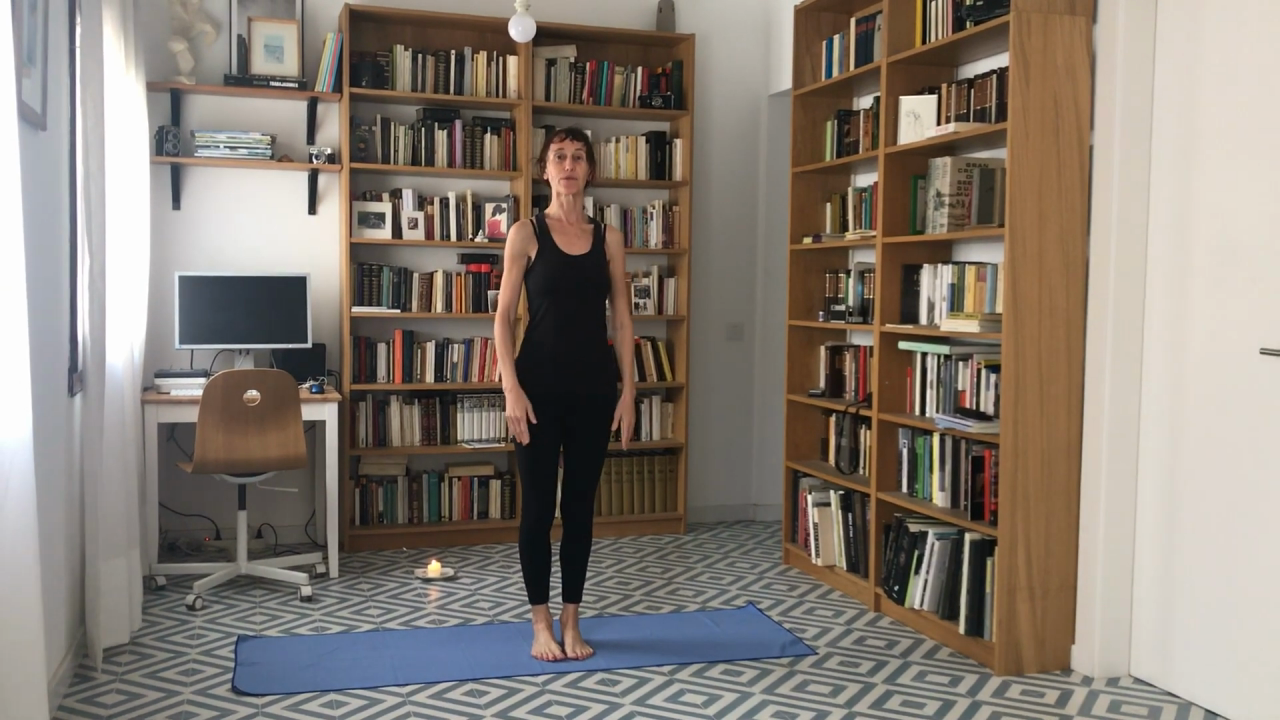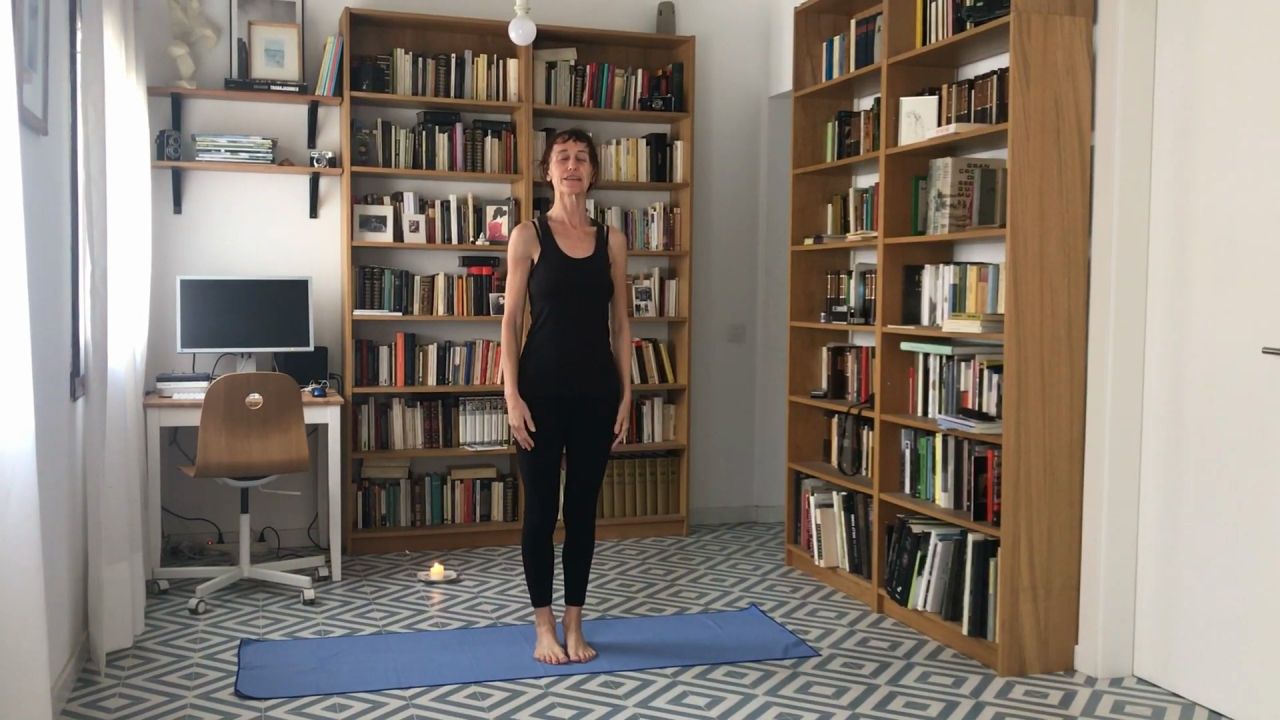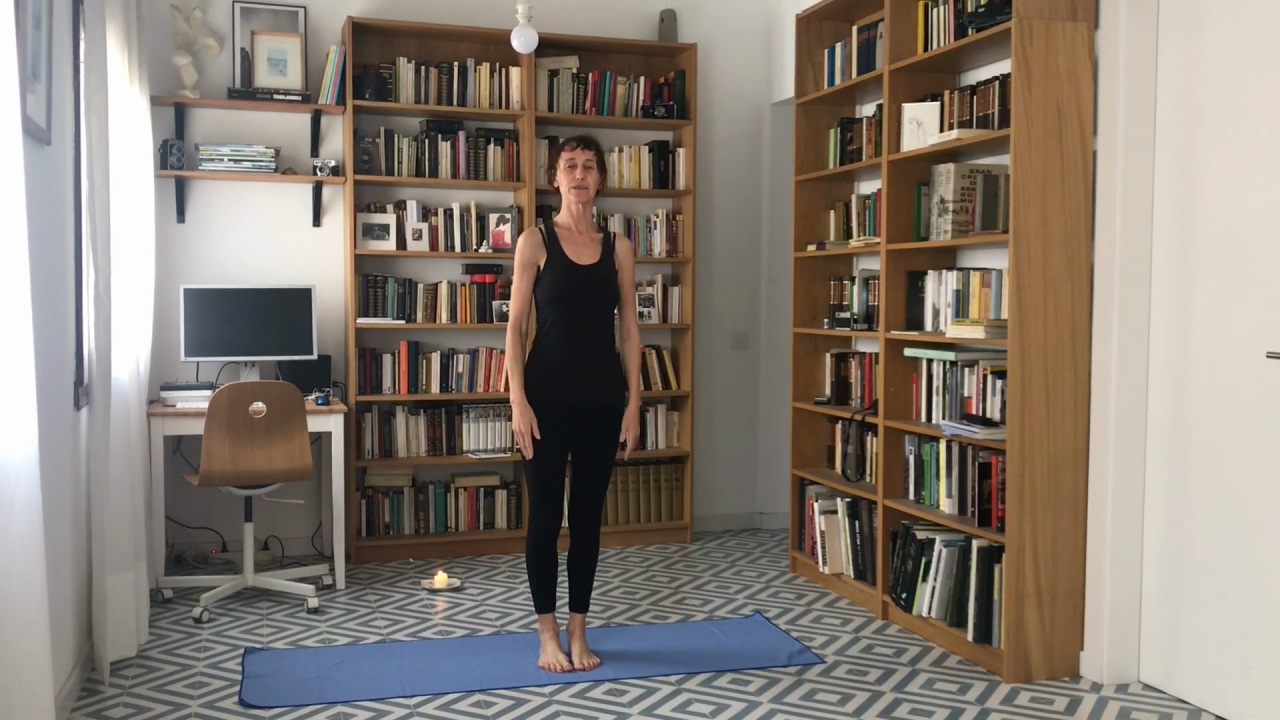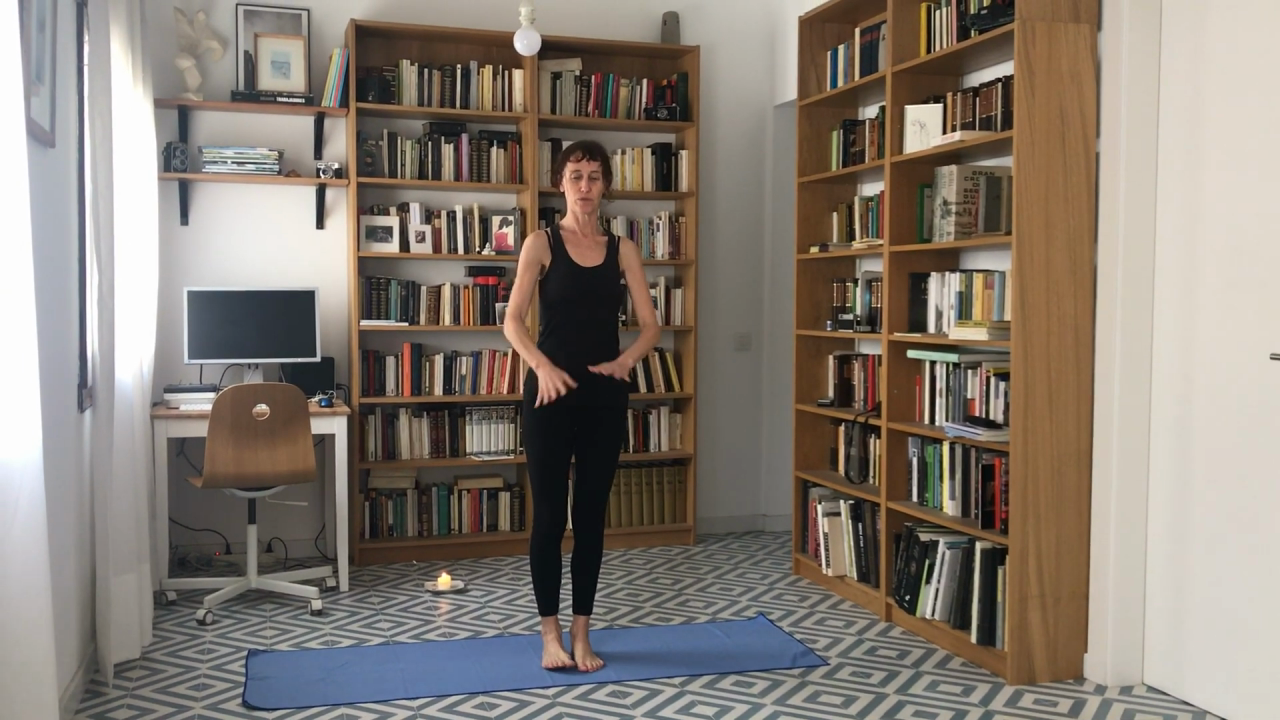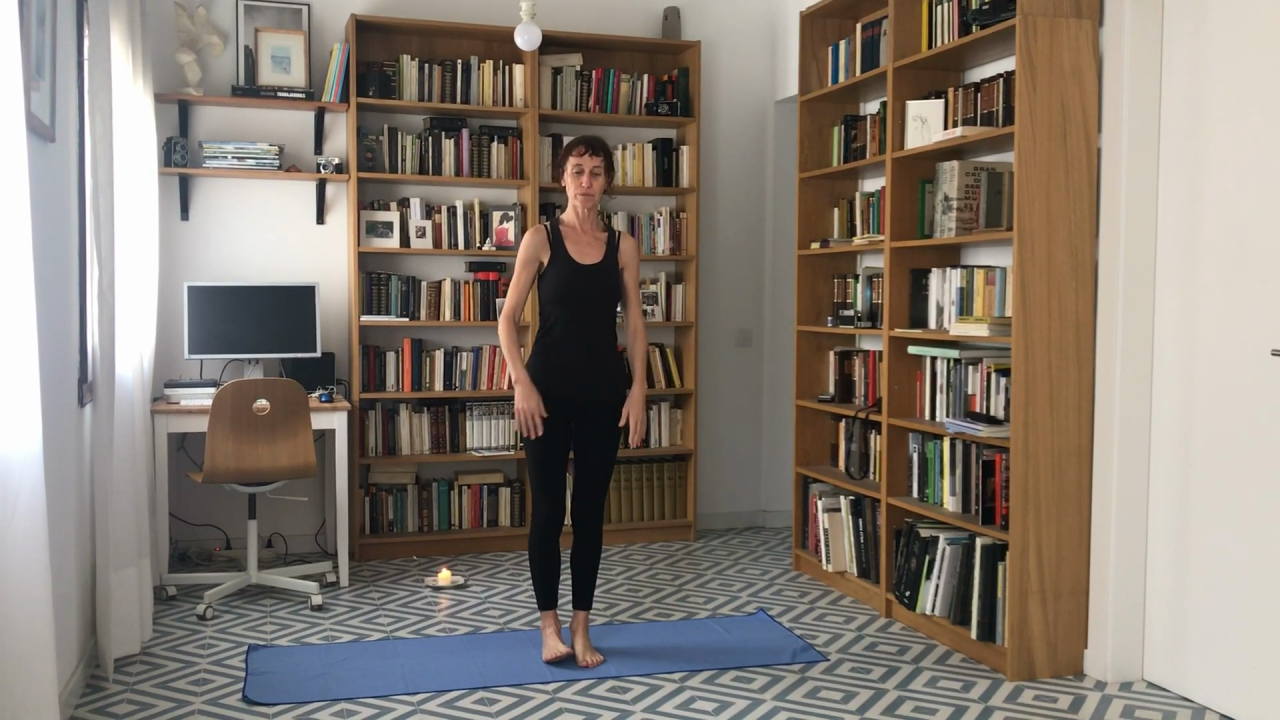
dt=0.5s
person 1, frame 1
left shoulder: (608, 237)
right shoulder: (526, 233)
left elbow: (622, 318)
right elbow: (503, 318)
left wrist: (627, 389)
right wrist: (511, 388)
left hip: (593, 384)
right hip: (539, 383)
left knee: (580, 504)
right knee: (538, 504)
left ankle: (571, 620)
right ankle: (541, 623)
person 1, frame 2
left shoulder: (611, 239)
right shoulder: (529, 235)
left elbow: (620, 323)
right elbow: (511, 320)
left wrist: (625, 394)
right wrist: (512, 394)
left hip: (596, 387)
right hip: (543, 385)
left knee: (583, 507)
right knee: (541, 508)
left ankle: (574, 623)
right ankle: (544, 626)
person 1, frame 3
left shoulder: (617, 246)
right shoulder: (535, 241)
left elbow: (628, 330)
right elbow: (515, 327)
left wrist: (633, 401)
right wrist: (518, 400)
left hip: (602, 393)
right hip: (548, 391)
left knee: (588, 514)
right knee: (545, 514)
left ankle: (578, 631)
right ankle: (548, 633)
person 1, frame 4
left shoulder: (622, 249)
right shoulder: (541, 243)
left elbow: (650, 321)
right elbow: (513, 320)
left wrist: (627, 358)
right wrist: (541, 365)
left hip: (604, 395)
right hip: (551, 394)
left knee: (591, 514)
right knee: (549, 514)
left ankle: (581, 632)
right ankle: (551, 633)
person 1, frame 5
left shoulder: (623, 245)
right shoulder: (540, 238)
left elbow: (635, 324)
right elbow: (508, 320)
left wrist: (638, 387)
right wrist: (521, 384)
left hip: (604, 388)
right hip: (549, 388)
left knee: (591, 510)
right knee: (549, 509)
left ankle: (581, 627)
right ankle: (550, 625)
